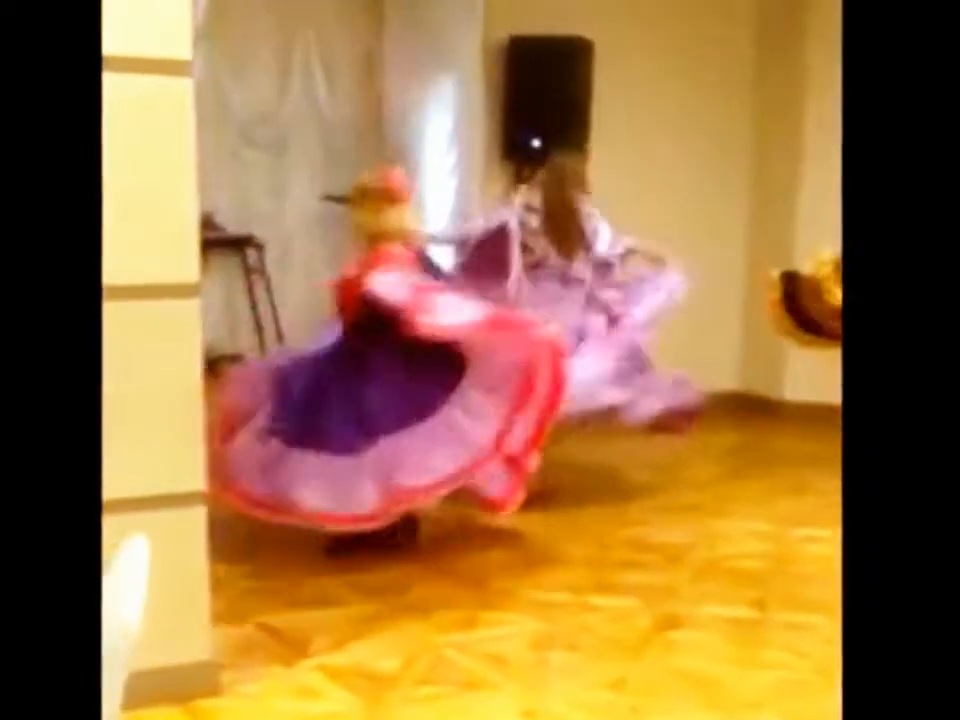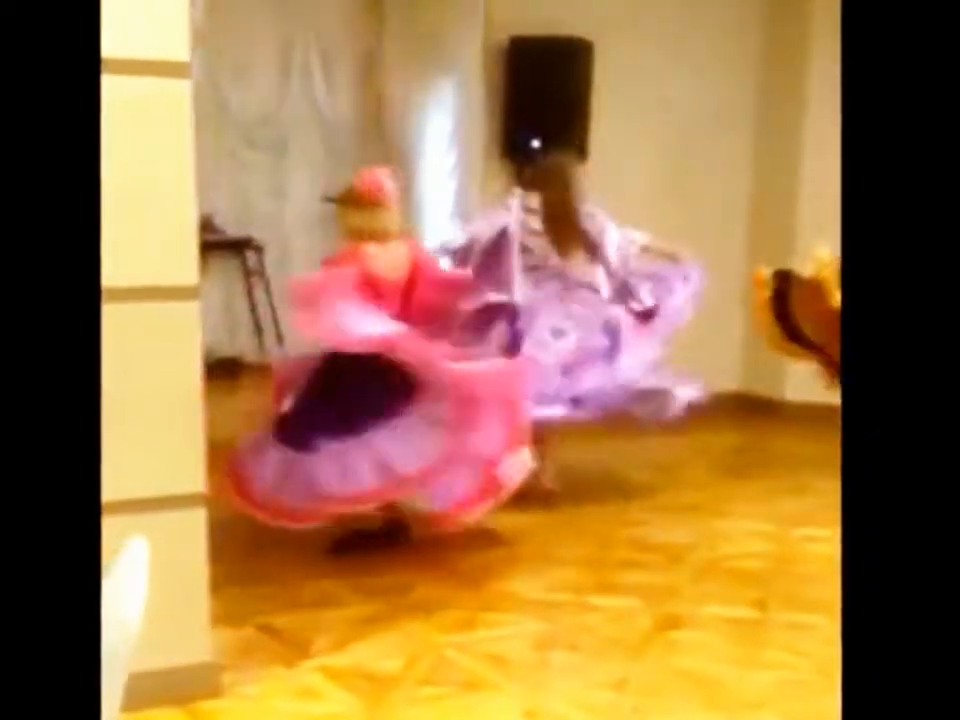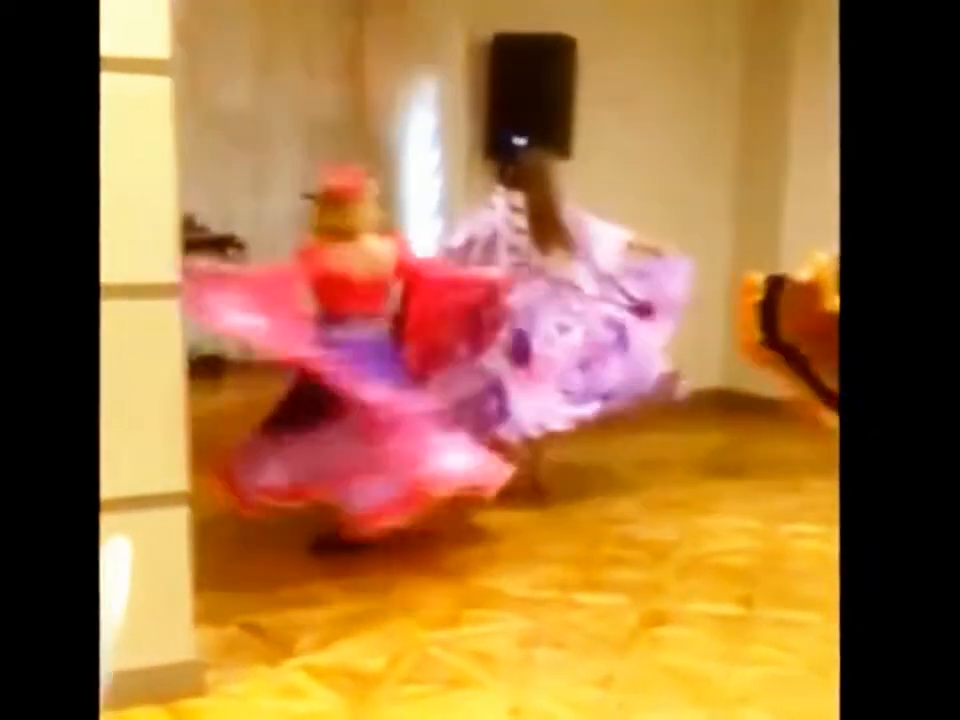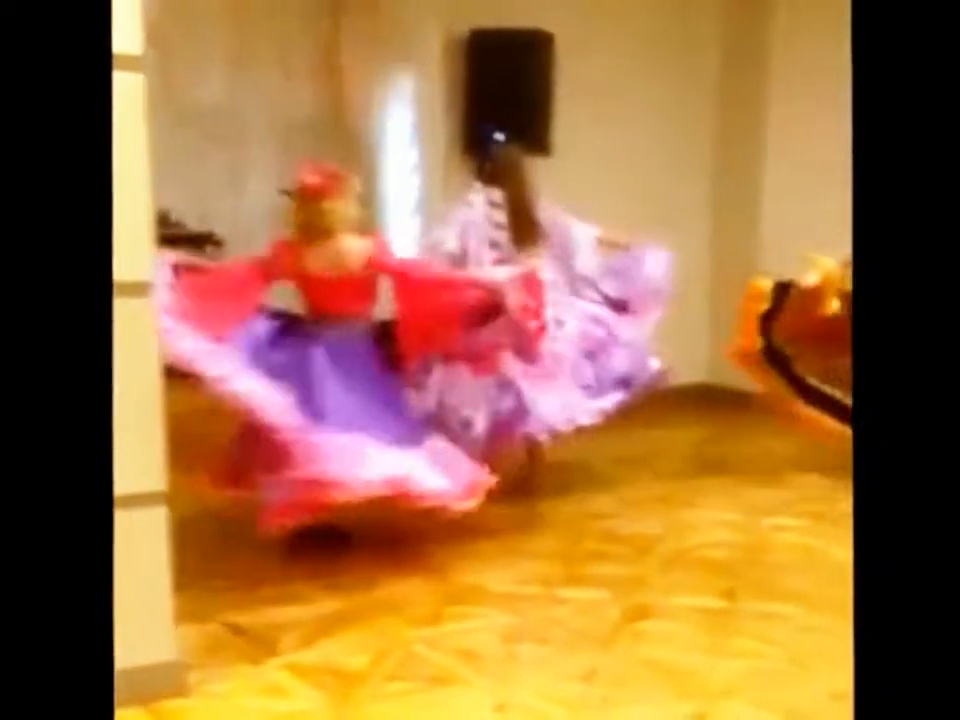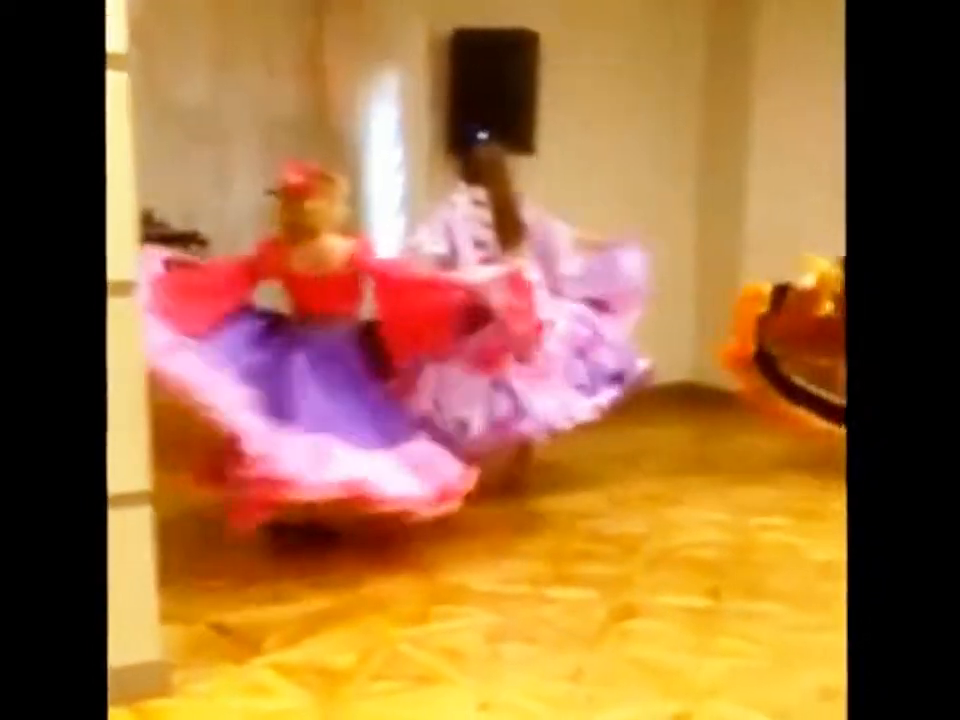
dt=0.1s
person 1, frame 1
left shoulder: (388, 257)
right shoulder: (391, 254)
left elbow: (402, 290)
left hip: (377, 359)
right hip: (364, 355)
left knee: (368, 439)
left ankle: (383, 522)
person 1, frame 2
left shoulder: (351, 258)
right shoulder: (407, 252)
left elbow: (324, 291)
right elbow: (444, 281)
left hip: (364, 358)
right hip: (394, 355)
left knee: (357, 442)
left ankle: (392, 516)
right ankle: (395, 513)
person 1, frame 3
left shoulder: (315, 256)
right shoulder: (392, 250)
left elbow: (268, 285)
right elbow: (437, 278)
left wrist: (211, 278)
right wrist: (486, 283)
left hip: (334, 353)
right hip: (381, 351)
left ankle: (355, 524)
person 1, frame 4
left shoulder: (290, 252)
right shoulder: (369, 251)
left elbow: (240, 279)
right elbow: (421, 278)
left wrist: (180, 270)
right wrist: (489, 286)
left hip: (311, 350)
right hip: (358, 350)
left knee: (311, 432)
right knee: (365, 430)
person 1, frame 5
left shoulder: (276, 252)
right shoulder: (351, 251)
left elbow: (227, 278)
right elbow: (399, 280)
left wrist: (172, 265)
right wrist: (471, 290)
left hip: (295, 353)
right hip: (343, 353)
left knee: (291, 433)
right knee: (353, 428)
person 2, frame 1
left shoulder: (524, 207)
right shoulder: (582, 214)
left elbow: (477, 234)
right elbow: (610, 247)
left hip: (524, 305)
right hip: (566, 310)
person 2, frame 2
left shoulder: (515, 210)
right shoulder: (580, 216)
left elbow: (473, 242)
right elbow: (627, 243)
right wrist: (672, 256)
left hip: (525, 310)
right hip: (569, 311)
right ankle: (544, 472)
person 2, frame 3
left shoulder: (500, 210)
right shoulder: (560, 215)
left elbow: (463, 246)
right elbow: (614, 241)
right wrist: (658, 252)
left hip: (512, 310)
right hip: (555, 309)
right ankle: (536, 471)
person 2, frame 4
left shoulder: (476, 208)
right shoulder: (535, 209)
left elbow: (444, 248)
right elbow: (585, 238)
right wrist: (628, 246)
right hip: (538, 305)
left knee: (492, 387)
right knee: (539, 381)
right ankle: (532, 464)
person 2, frame 5
left shoulder: (459, 208)
right shoulder: (517, 209)
left elbow: (427, 248)
right elbow: (563, 241)
left knee: (476, 386)
right ankle: (520, 466)
